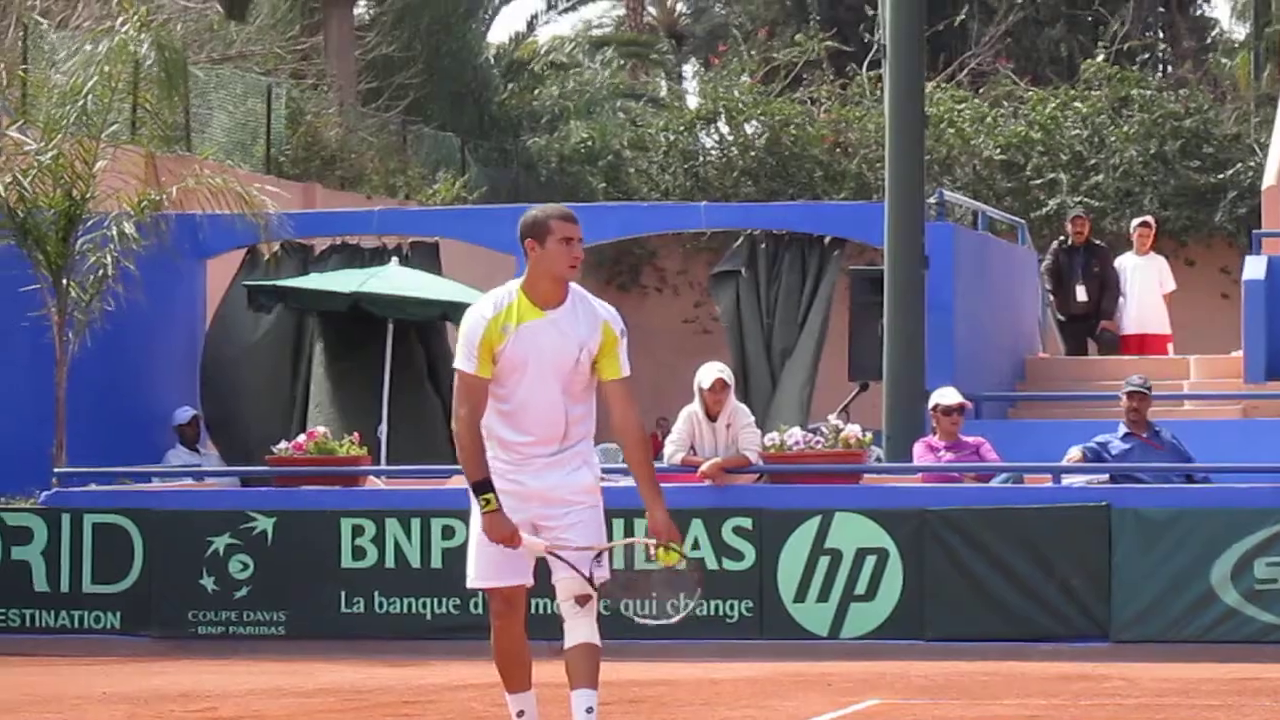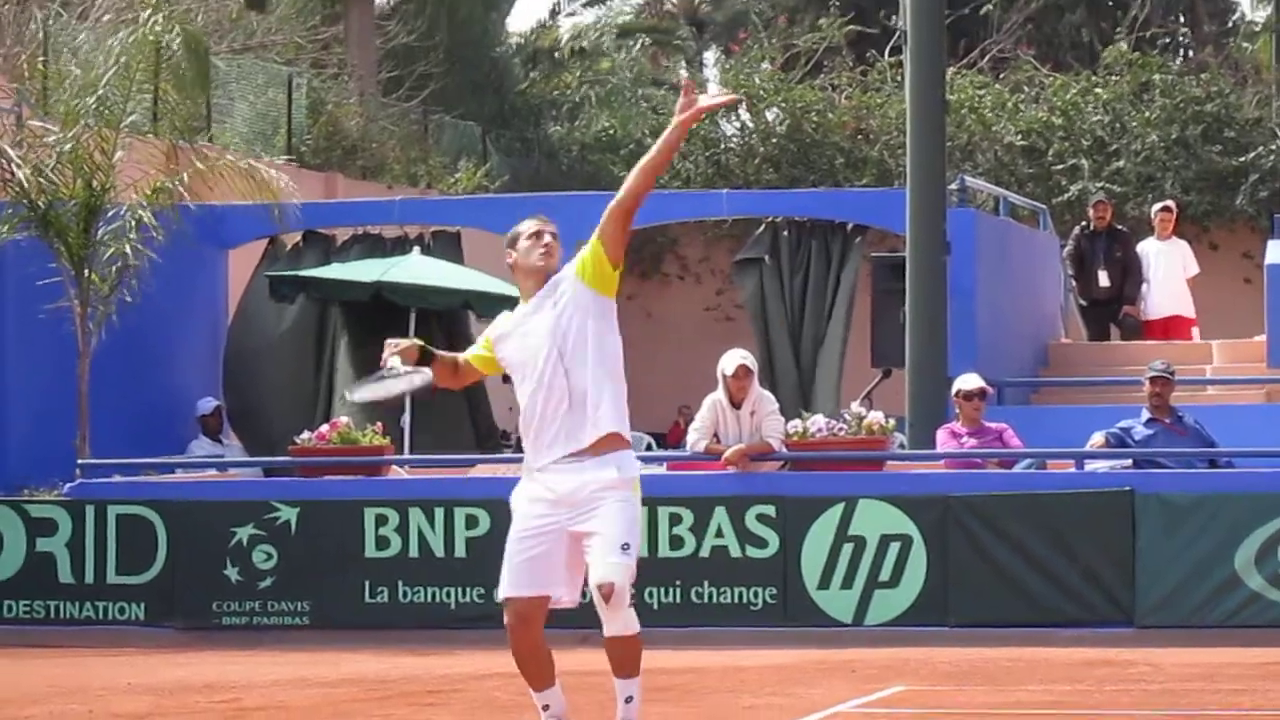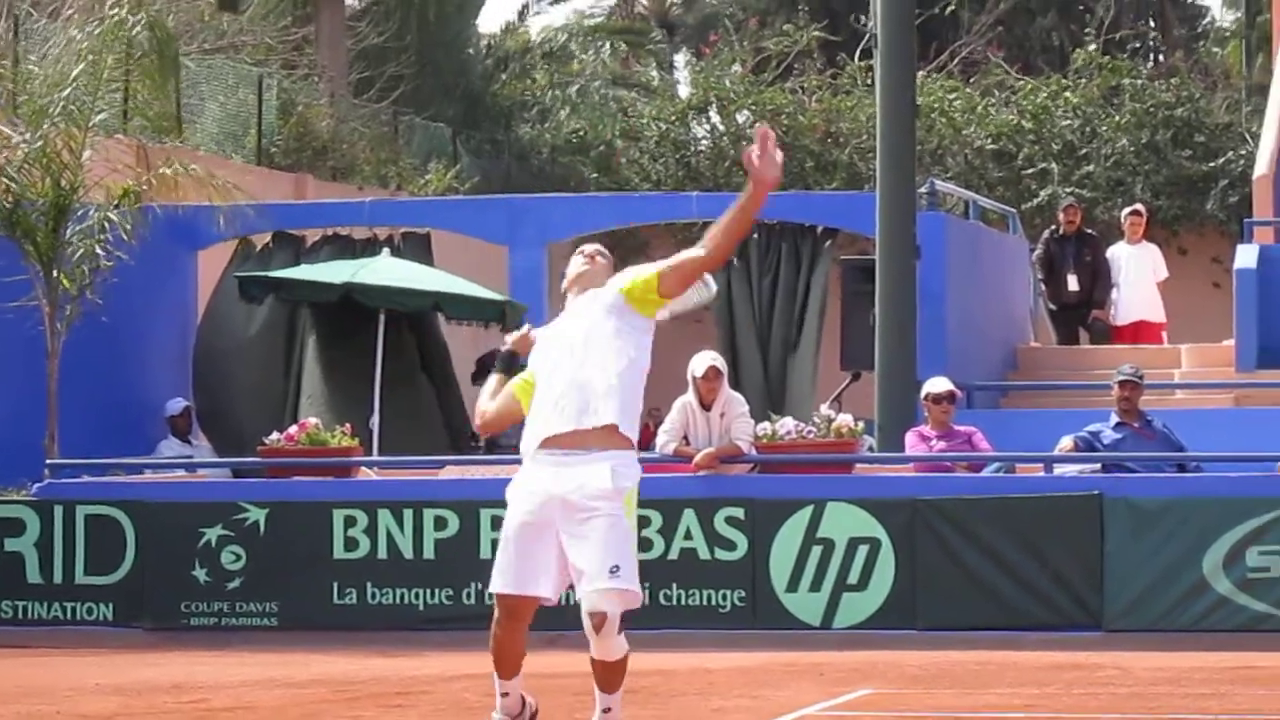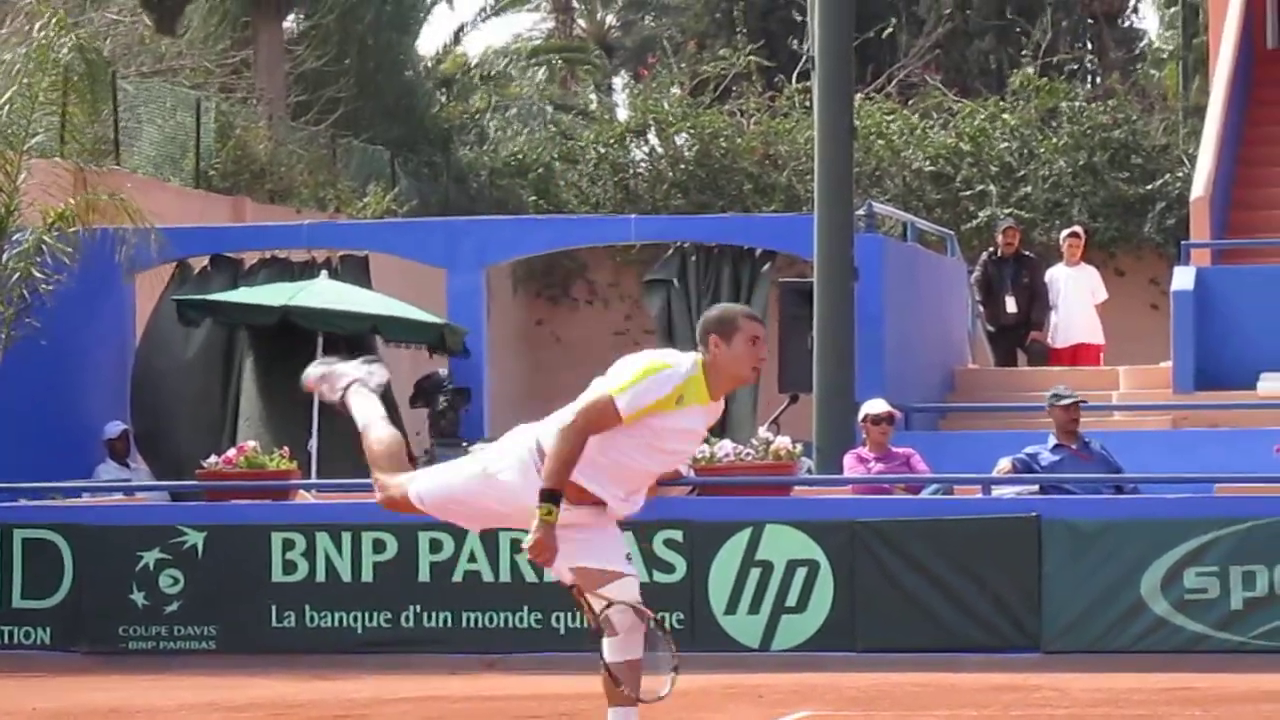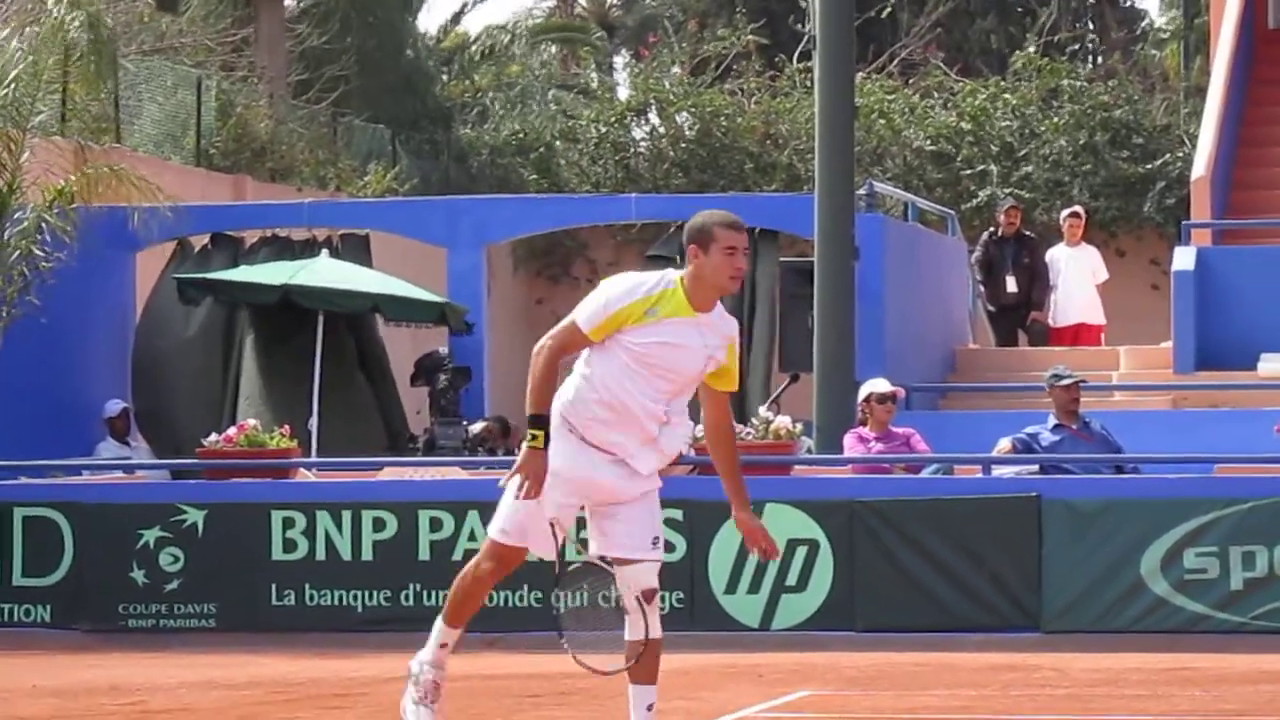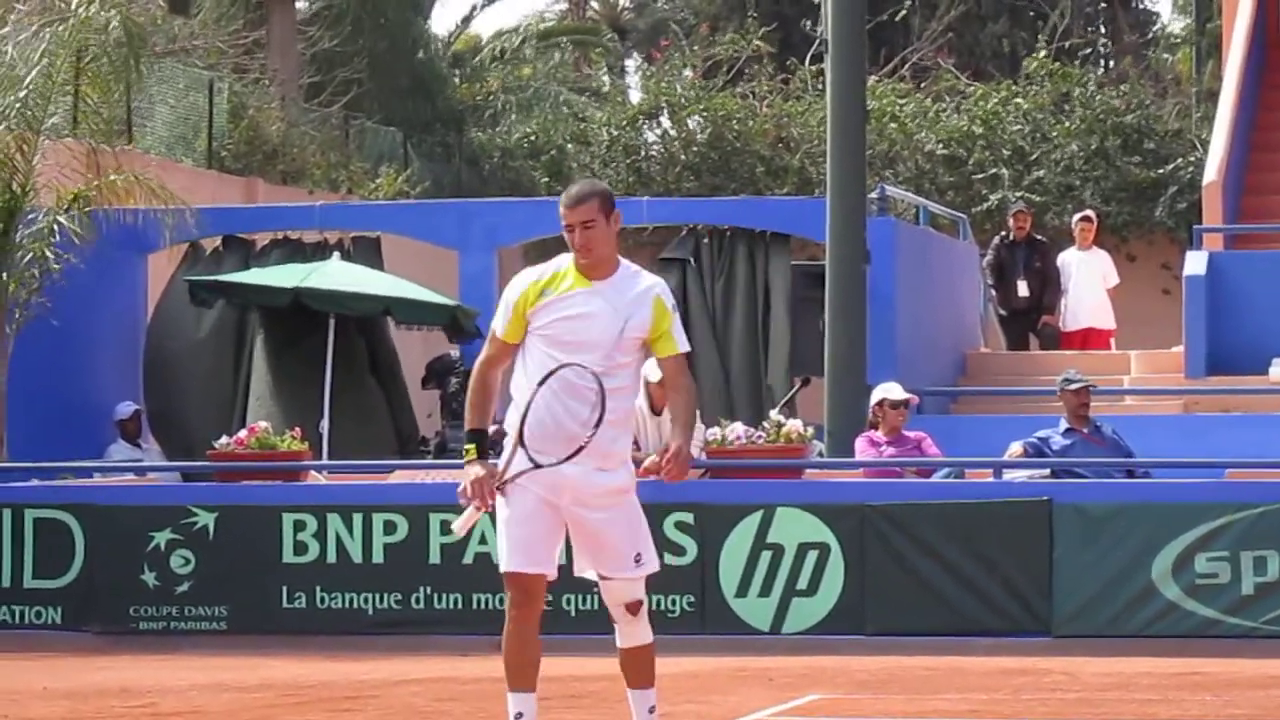
dt=0.5s
person 1, frame 1
left shoulder: (600, 320)
right shoulder: (487, 316)
left elbow: (624, 414)
right elbow: (466, 418)
left wrist: (655, 504)
right wrist: (488, 503)
left hip: (572, 482)
right hip: (501, 482)
left knee: (580, 602)
right knee: (506, 608)
person 1, frame 2
left shoulder: (585, 284)
right shoulder: (506, 332)
left elbow: (628, 200)
right elbow: (454, 371)
left wrist: (680, 126)
right wrist: (416, 352)
left hip: (606, 480)
right hip: (543, 489)
left knee: (613, 593)
right knee: (521, 623)
person 1, frame 3
left shoulder: (628, 294)
right shoulder: (545, 352)
left elbow: (706, 255)
right elbow: (484, 421)
left wrist: (758, 187)
right wrist: (509, 358)
left hip: (600, 484)
right hip: (538, 479)
left knee: (602, 622)
right knee: (509, 616)
person 1, frame 4
left shoulder: (707, 412)
right shoulder: (667, 374)
right elbow: (577, 424)
right wrist: (548, 515)
left hip: (586, 511)
right hip: (530, 475)
left knee: (624, 611)
right knee: (393, 495)
right ankle: (359, 387)
person 1, frame 5
left shoulder: (724, 333)
right shoulder: (633, 293)
left elbow: (719, 421)
right elbow: (550, 348)
left wrist: (742, 510)
right wrist: (535, 440)
left hip: (633, 471)
right hip: (566, 447)
left knee: (643, 593)
right knee: (497, 560)
right ankle: (430, 664)
person 1, frame 6
left shoulder: (650, 294)
right shoulder: (531, 286)
left elbow: (679, 380)
right elbow: (487, 369)
left wrist: (681, 440)
right wrist: (476, 454)
left hip: (607, 473)
right hip: (529, 468)
left knee: (630, 603)
right knee: (523, 598)
